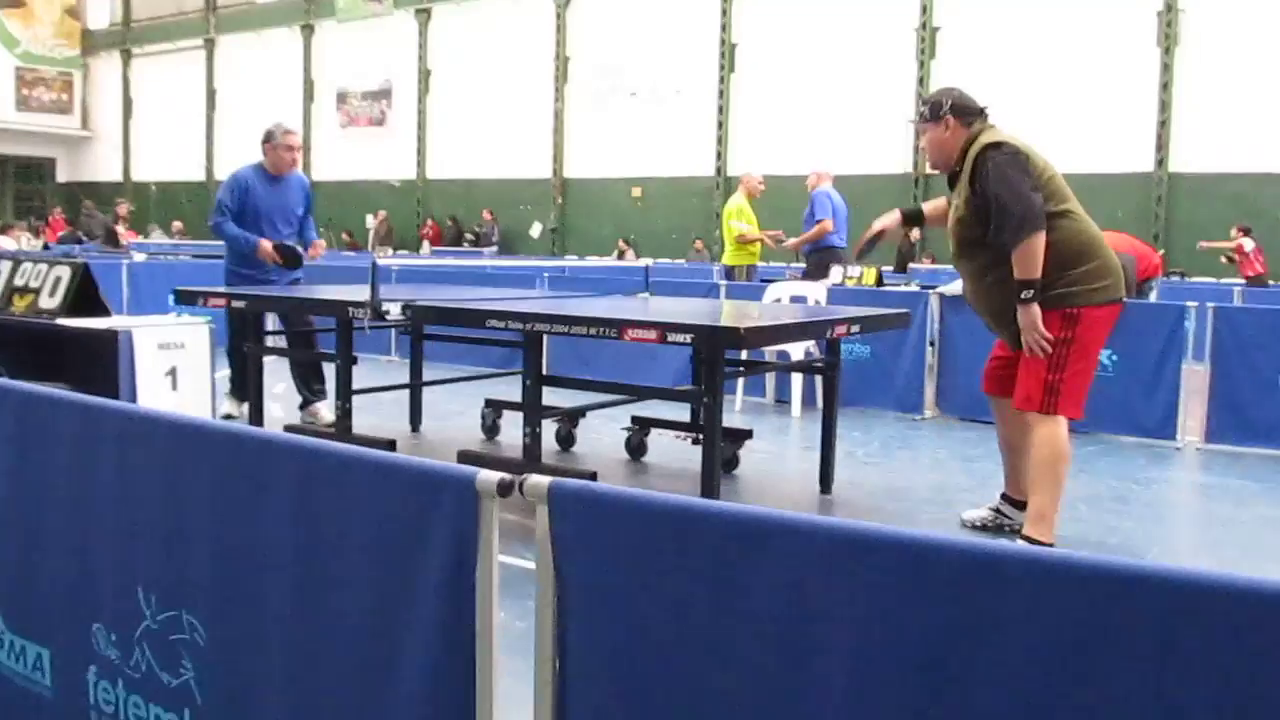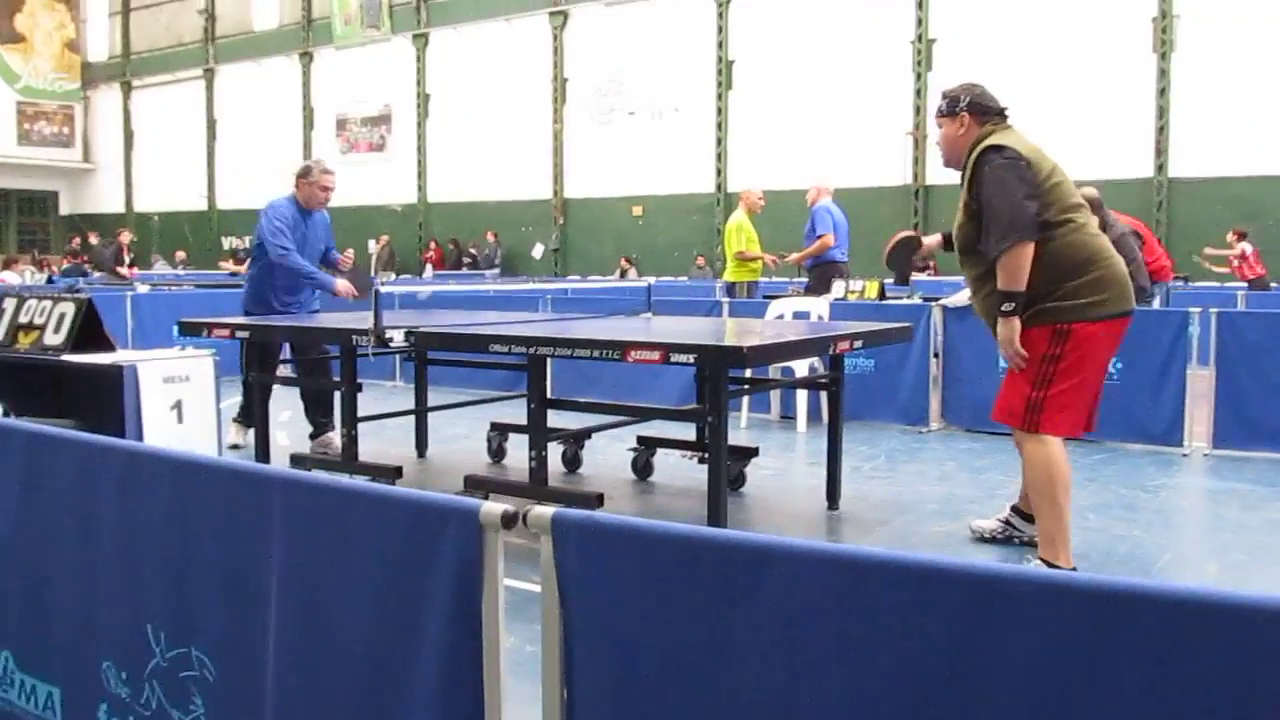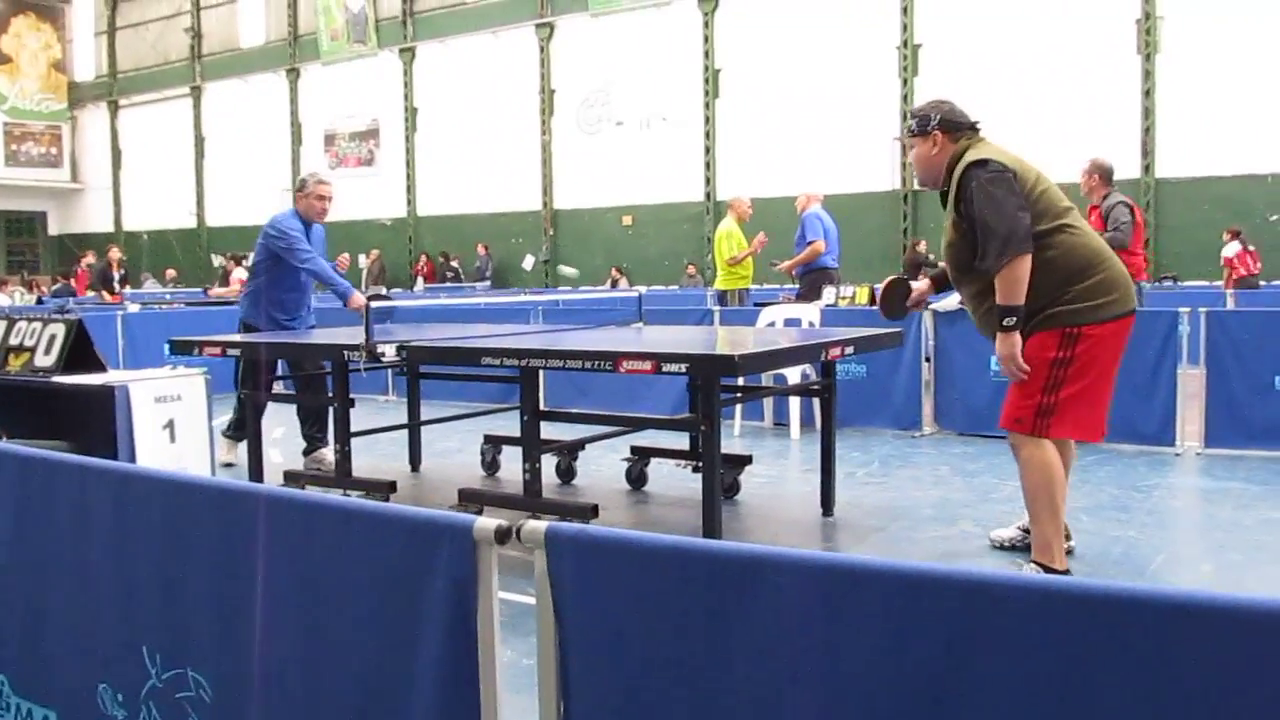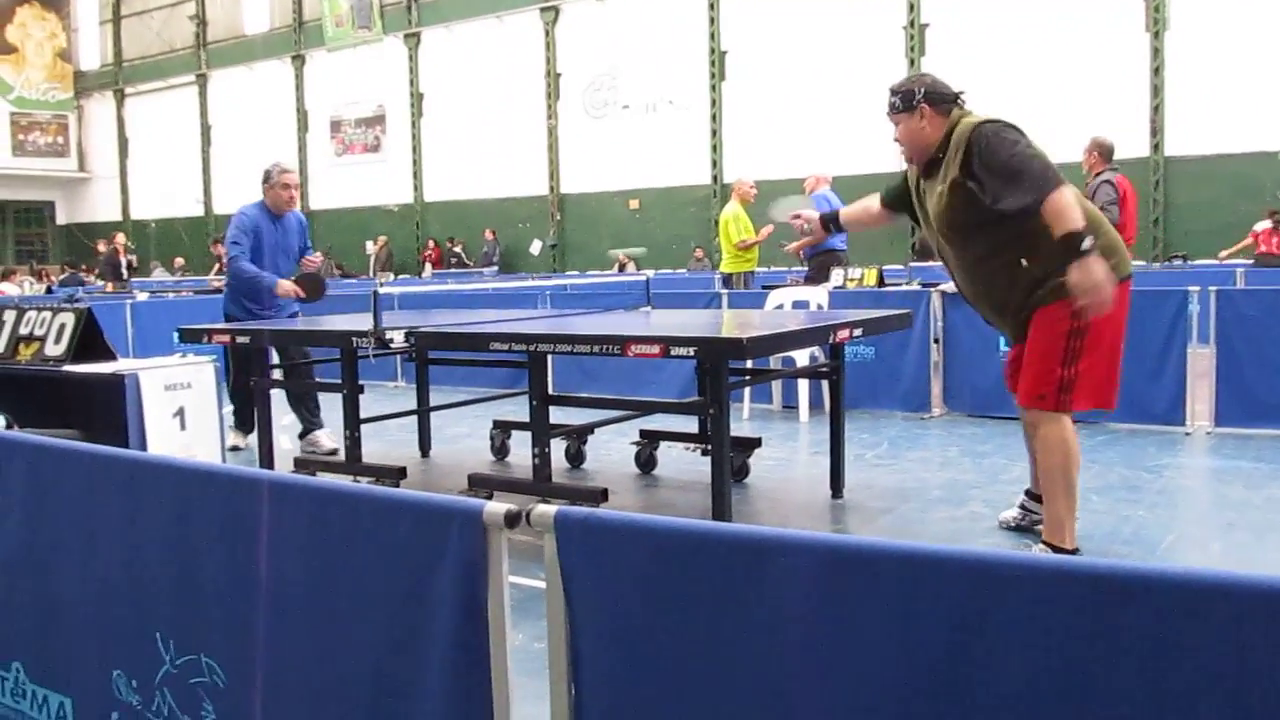
dt=0.4s
person 1, frame 1
left shoulder: (993, 154)
right shoulder: (974, 160)
left elbow: (1027, 226)
right elbow: (956, 207)
left wrist: (1027, 300)
right wrist: (901, 217)
left hip: (1072, 295)
right hip: (1040, 299)
left knee: (1041, 410)
right knee: (1005, 397)
left ankle: (1038, 542)
right ankle: (1015, 505)
person 1, frame 2
left shoulder: (996, 158)
right shoulder: (999, 156)
left elbow: (1016, 237)
right elbow: (991, 227)
left wrist: (1008, 313)
right wrist: (942, 241)
left hip: (1074, 306)
right hip: (1080, 302)
left knee: (1034, 425)
right knee: (1030, 417)
left ankle: (1057, 564)
right ankle: (1027, 516)
person 1, frame 3
left shoulder: (979, 171)
right shoulder: (976, 169)
left elbow: (1012, 250)
right elbow: (984, 251)
left wrist: (1006, 328)
right wrist: (933, 283)
left hip: (1077, 309)
right hip: (1079, 306)
left knee: (1028, 431)
right knee: (1050, 425)
left ankle: (1051, 568)
right ankle: (1049, 528)
person 1, frame 4
left shoulder: (982, 138)
right shoulder: (928, 170)
left elbow: (1048, 188)
right elbow: (887, 204)
left wrist: (1083, 252)
right wrist: (828, 222)
left hip: (1071, 282)
right hip: (1040, 287)
left knee: (1044, 406)
right knee: (1030, 396)
left ankle: (1060, 547)
right ankle: (1041, 500)
person 2, frame 1
left shoulder: (301, 183)
right shoulder: (242, 180)
right elbow: (218, 222)
left wrist: (312, 241)
right wrist: (255, 244)
left hip: (288, 276)
right hip: (244, 277)
left knee: (304, 338)
right knee: (242, 343)
left ankle: (314, 403)
right ankle: (237, 396)
person 2, frame 2
left shoulder: (322, 218)
right shoulder: (278, 212)
left elbow: (325, 254)
right elbow: (284, 255)
left wrist: (338, 261)
right wrist: (331, 282)
left hip: (304, 307)
right hip: (264, 307)
left knee: (318, 371)
right knee: (258, 374)
left ankle: (323, 433)
right ankle: (244, 422)
person 2, frame 3
left shoulder: (318, 230)
right shoulder: (282, 225)
right elbow: (307, 263)
left wrist: (336, 266)
right wrist: (347, 292)
left hip: (299, 321)
right hip: (261, 321)
left knee: (314, 385)
right knee: (254, 390)
left ankle: (317, 450)
right ankle: (232, 437)
person 2, frame 4
left shoulder: (298, 220)
right shoulder: (246, 218)
left elbow: (303, 252)
right elbow: (236, 262)
left wrist: (311, 261)
right wrist: (273, 283)
left hip: (284, 310)
right hip: (243, 311)
left knee: (300, 370)
right knee: (244, 377)
left ankle: (312, 432)
right ankle: (241, 428)
